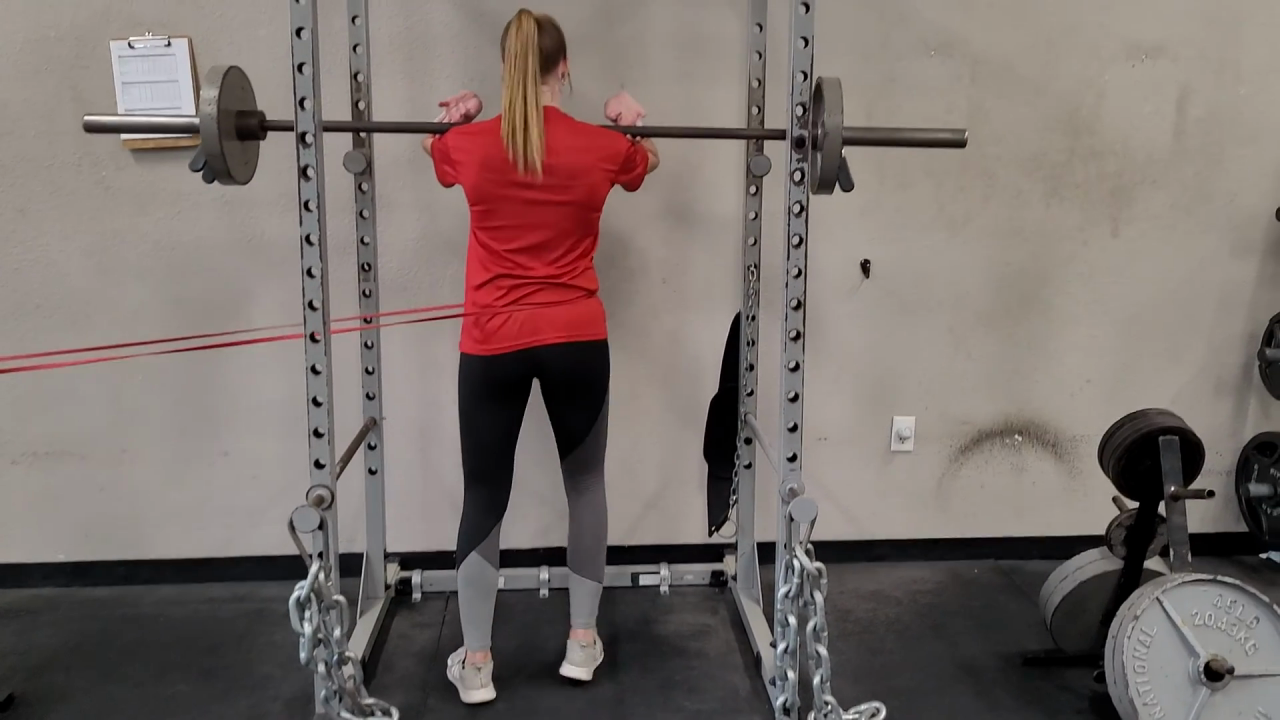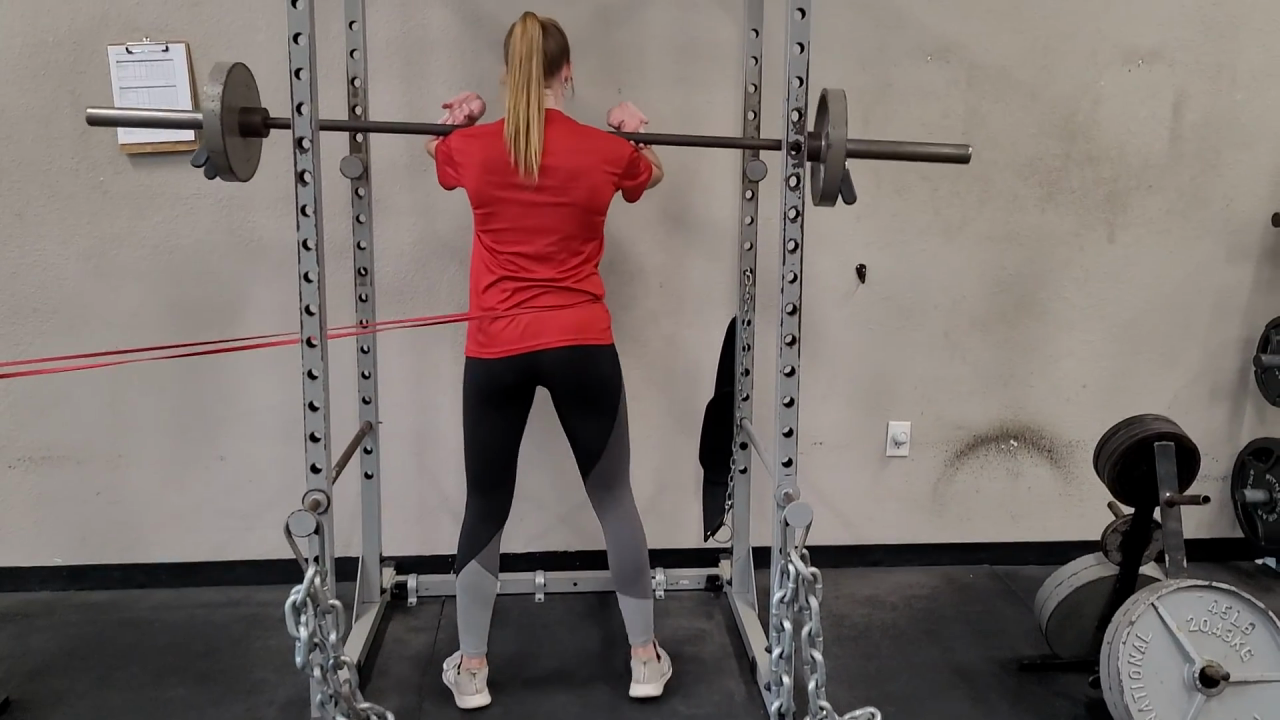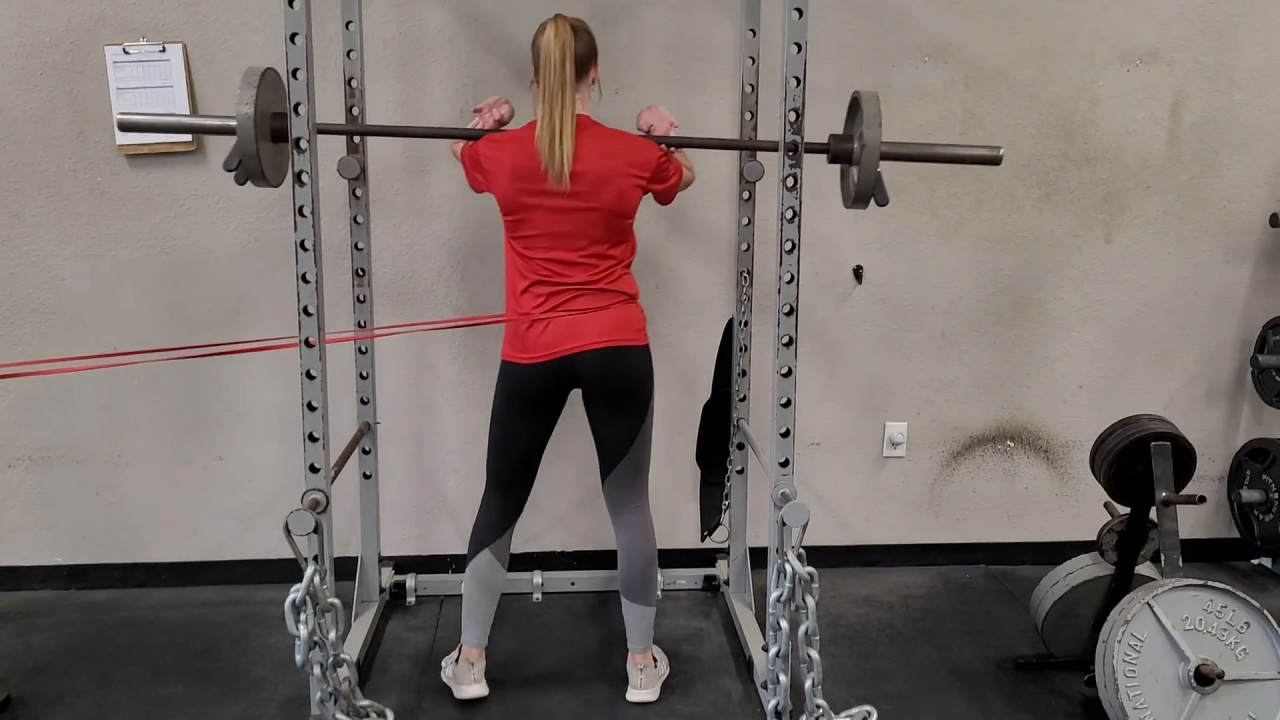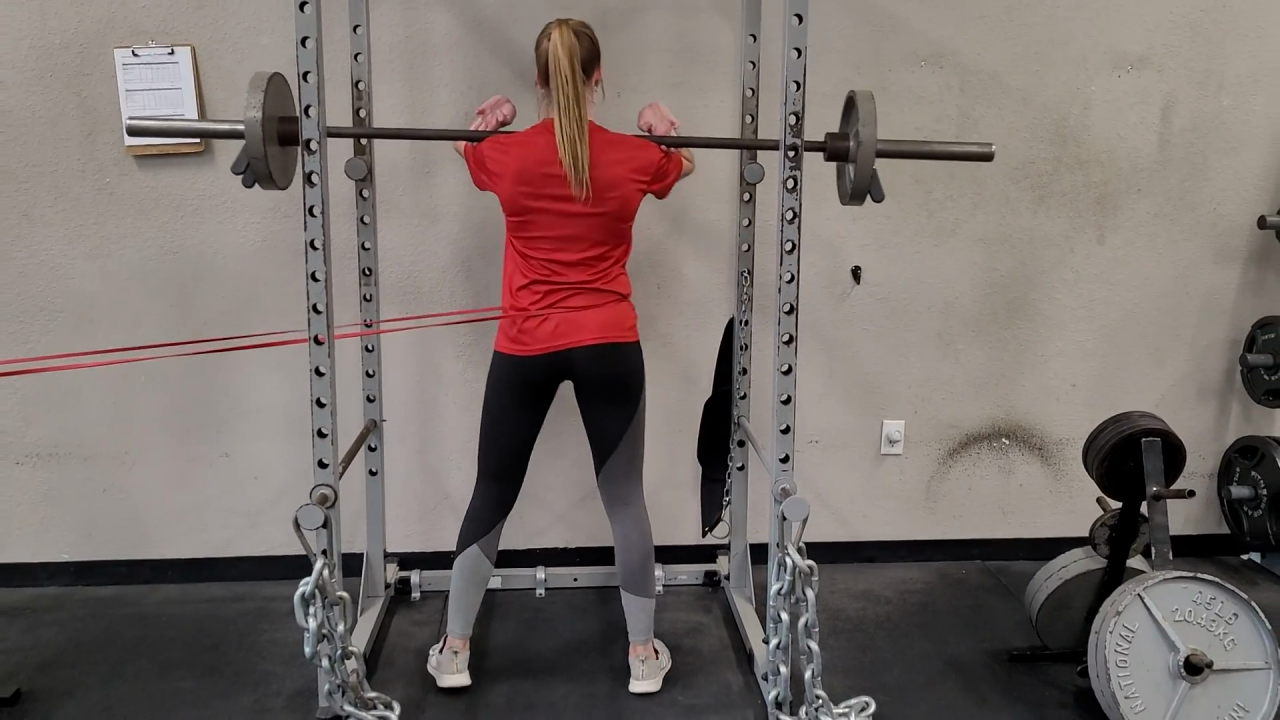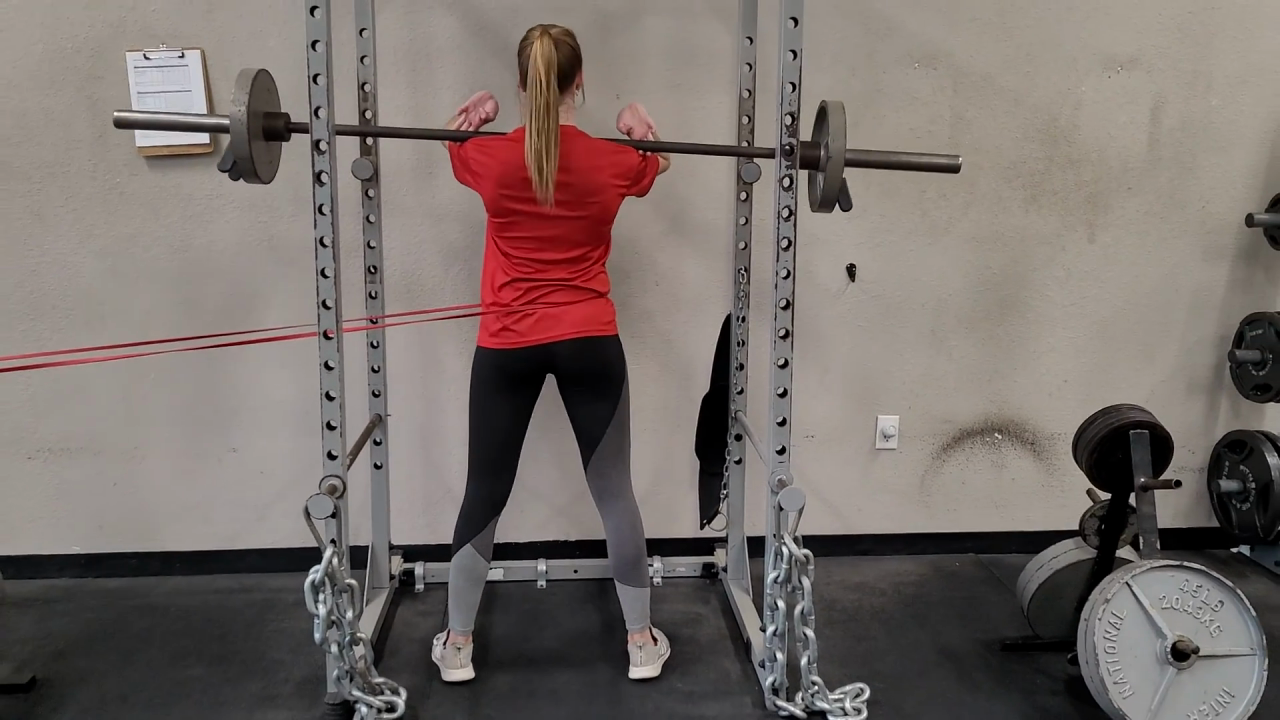
dt=0.3s
person 1, frame 1
left shoulder: (469, 145)
right shoulder: (603, 146)
left elbow: (438, 152)
right elbow: (646, 163)
left hip: (492, 345)
right hip: (576, 340)
left knee: (484, 499)
right knee: (583, 485)
left ankle: (475, 662)
right ankle: (583, 640)
person 1, frame 2
left shoulder: (469, 148)
right shoulder: (605, 151)
left elbow: (440, 155)
right elbow: (651, 175)
left hip: (497, 351)
right hip: (582, 347)
left knee: (486, 508)
right knee: (613, 499)
left ankle: (471, 668)
right ankle: (645, 659)
person 1, frame 3
left shoulder: (501, 154)
right shoulder: (635, 155)
left elbow: (465, 154)
right elbow: (682, 176)
left wrist: (486, 126)
left hip: (532, 355)
right hip: (617, 350)
left knee: (501, 506)
right knee: (629, 504)
left ankle: (468, 660)
right ankle: (641, 663)
person 1, frame 4
left shoulder: (506, 154)
right shoulder: (636, 157)
left elbow: (469, 151)
right elbow: (682, 166)
left wrist: (486, 124)
left hip: (524, 350)
right hip: (609, 347)
left knee: (492, 496)
right knee: (624, 498)
left ankle: (454, 651)
right ankle: (642, 655)
person 1, frame 5
left shoulder: (489, 158)
right shoulder: (615, 163)
left elbow: (456, 143)
right elbow: (655, 163)
left wrist: (472, 118)
left hip: (507, 347)
right hip: (590, 344)
left knee: (484, 494)
right knee: (613, 492)
left ankle: (456, 644)
right ankle: (641, 641)
